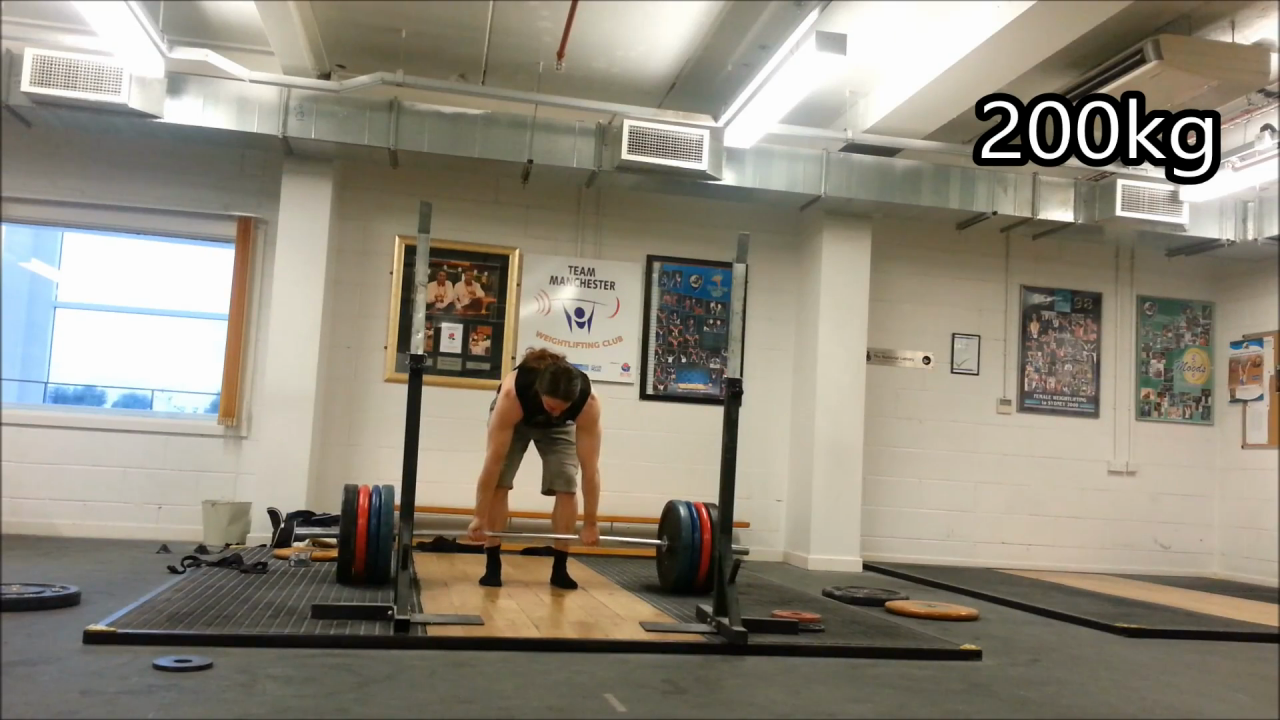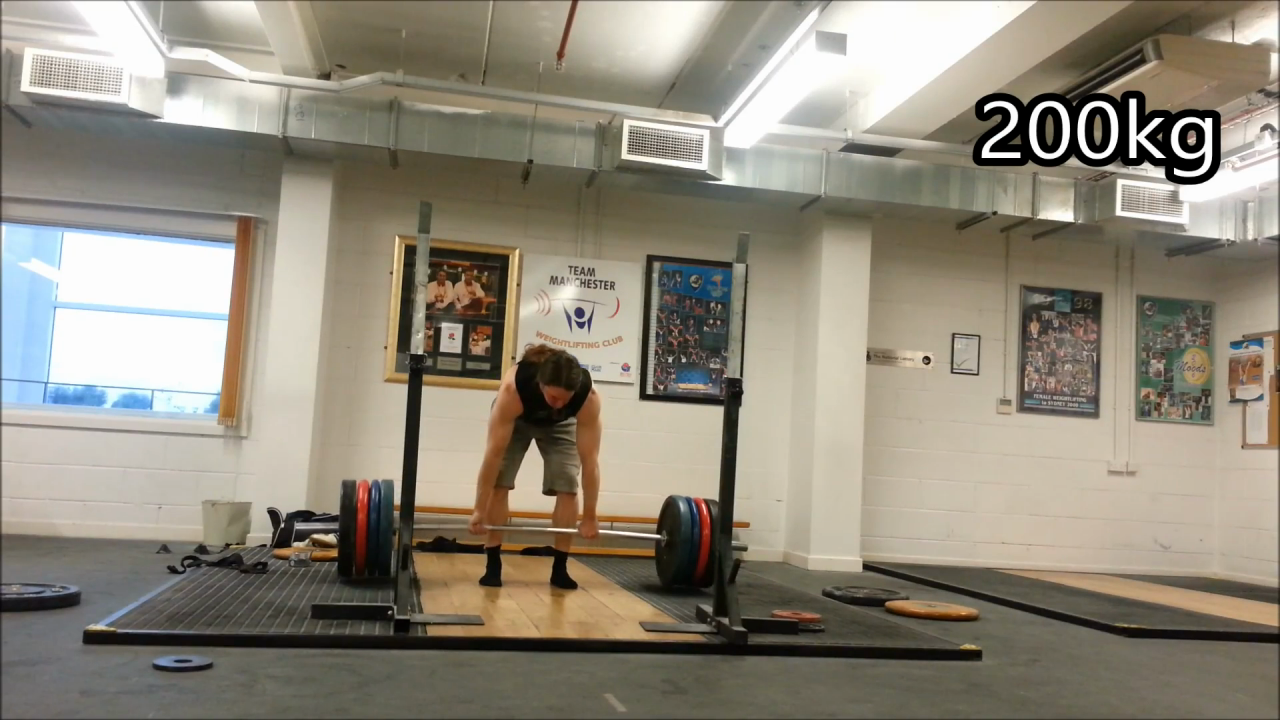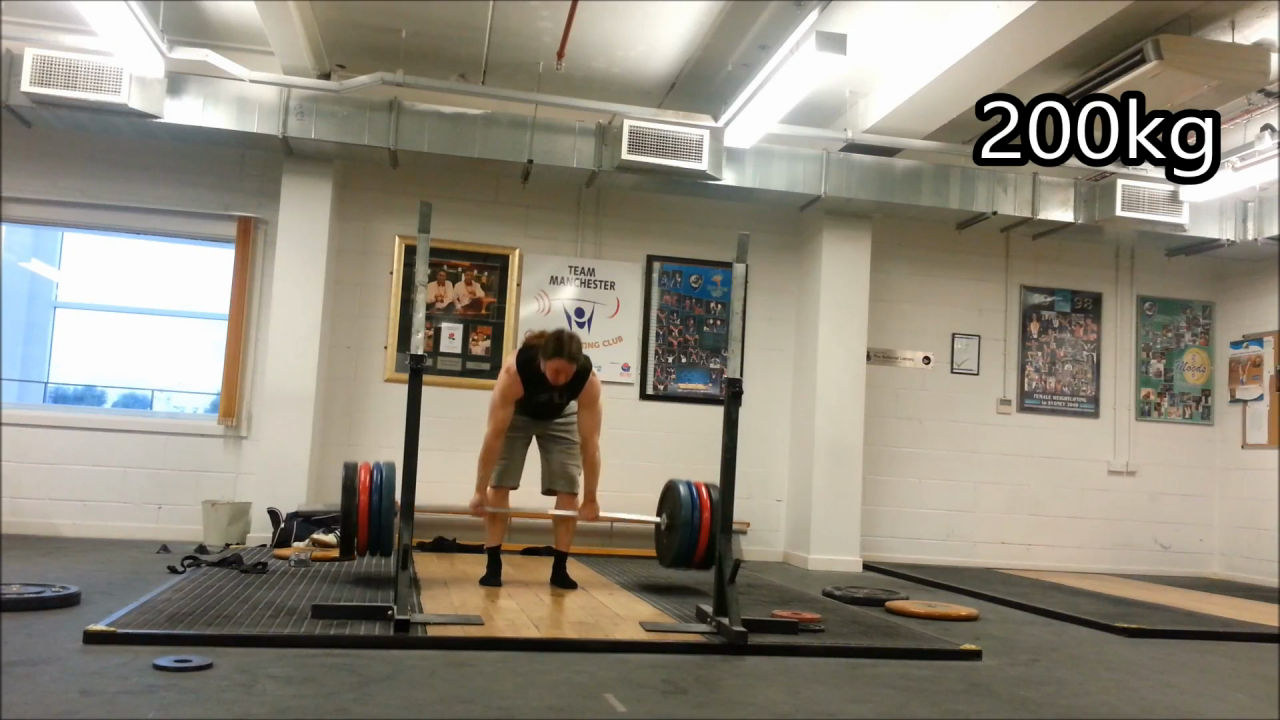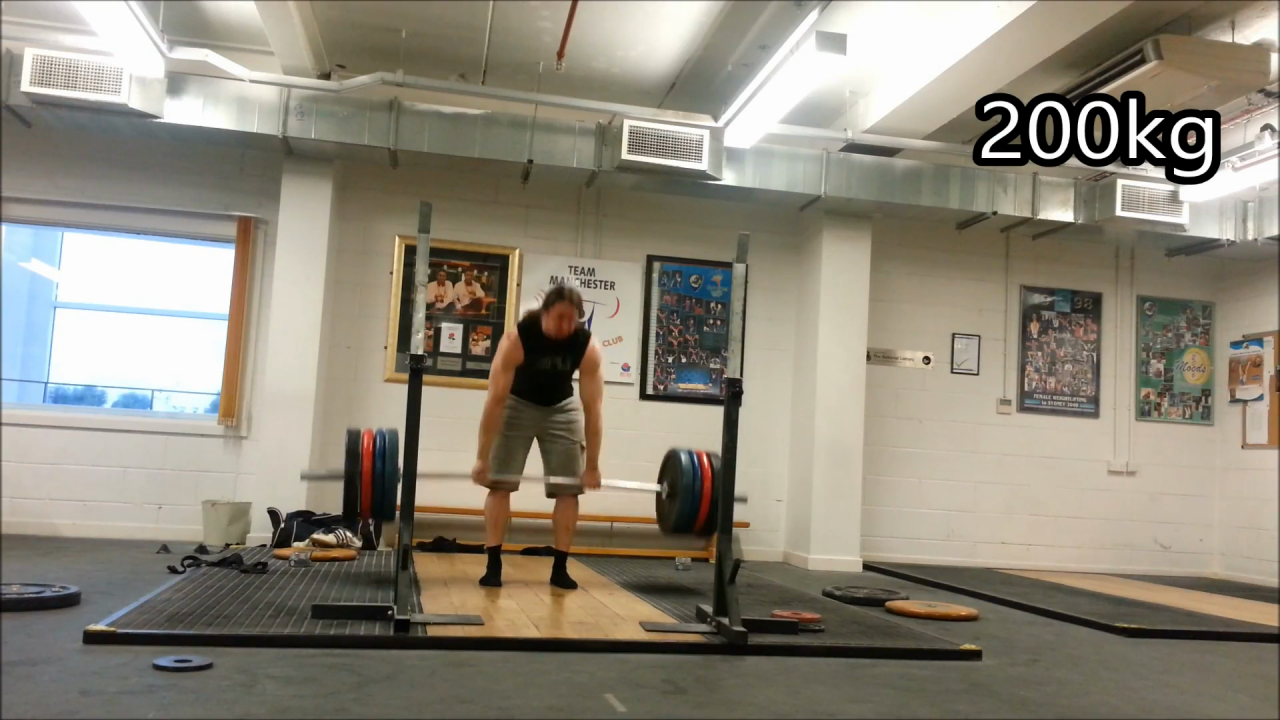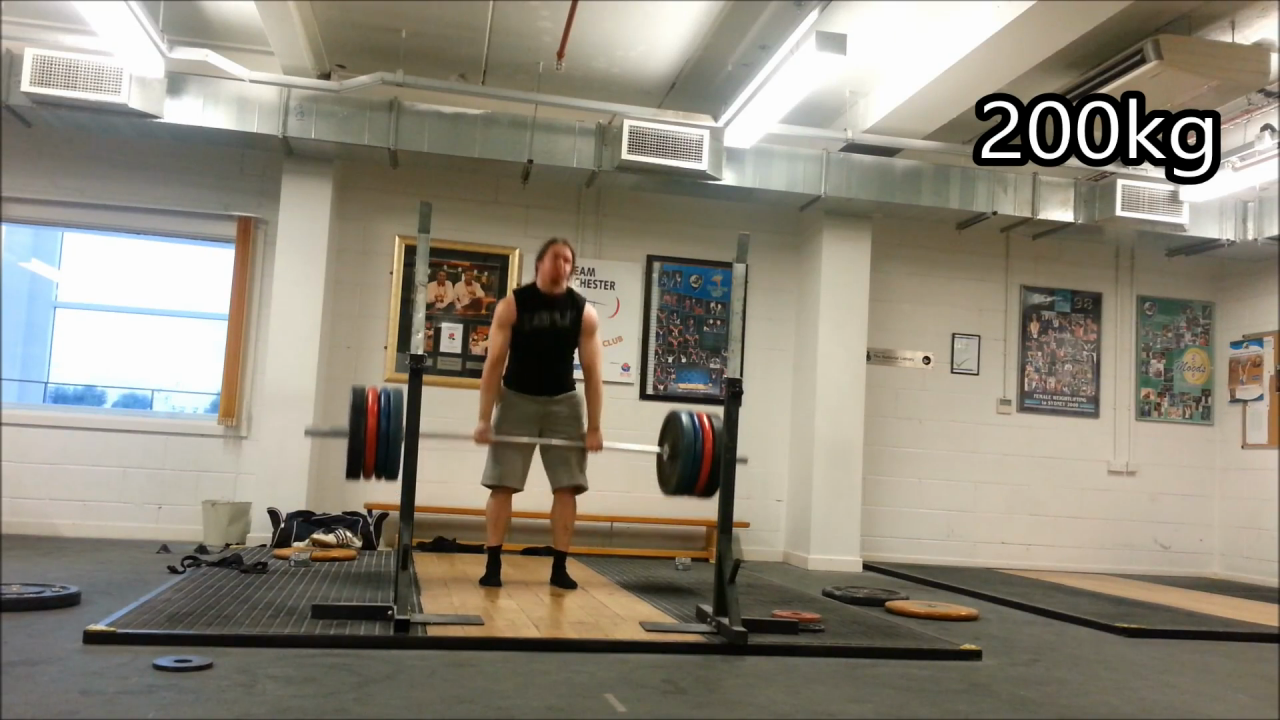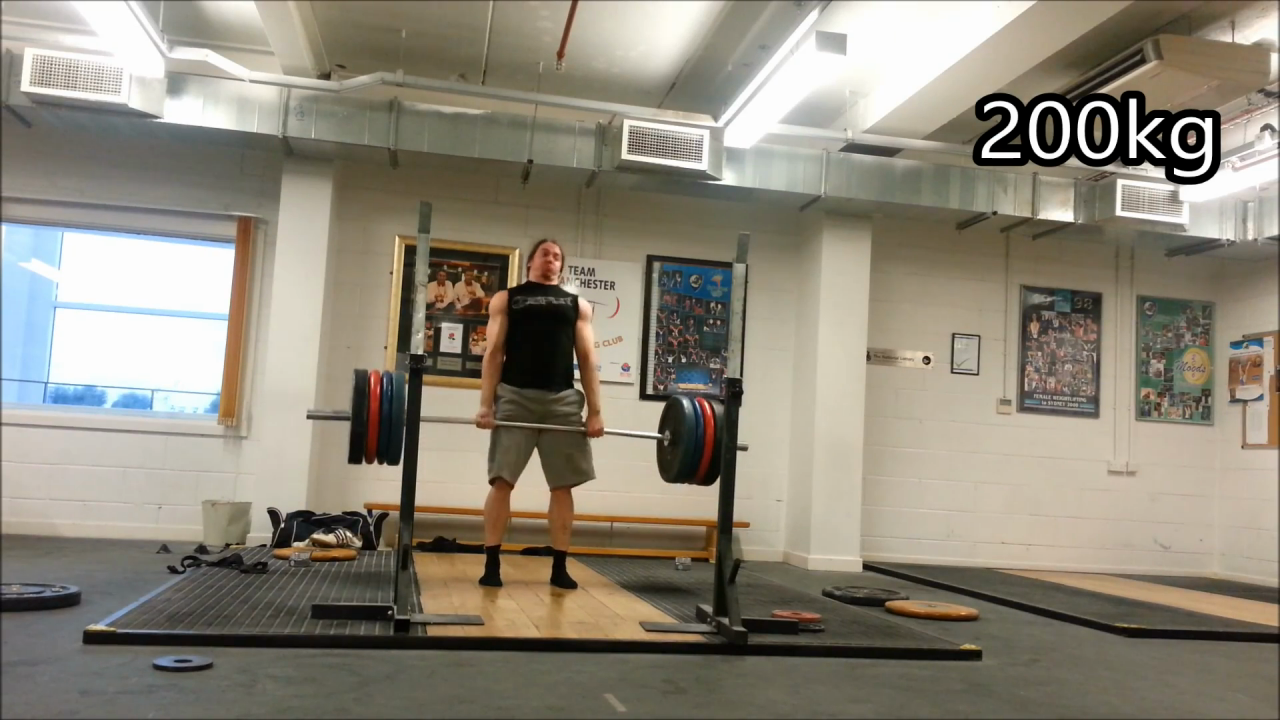
dt=0.2s
person 1, frame 1
left shoulder: (589, 403)
right shoulder: (512, 393)
left elbow: (590, 466)
right elbow: (494, 460)
left wrist: (590, 523)
right wrist: (479, 517)
left hip: (560, 428)
right hip: (515, 419)
left knee: (566, 485)
right knee: (499, 482)
left ankle: (560, 568)
right ankle: (492, 565)
person 1, frame 2
left shoulder: (589, 397)
right shoulder: (513, 387)
left elbow: (589, 461)
right elbow: (494, 453)
left wrist: (590, 517)
right wrist: (479, 510)
left hip: (560, 425)
right hip: (516, 419)
left knee: (568, 486)
right knee: (499, 482)
left ankle: (560, 568)
right ankle: (493, 566)
person 1, frame 3
left shoulder: (589, 380)
right shoulder: (514, 371)
left elbow: (590, 443)
right elbow: (494, 434)
left wrist: (590, 500)
right wrist: (480, 492)
left hip: (561, 418)
right hip: (517, 414)
left knee: (568, 486)
right knee: (500, 482)
left ankle: (559, 569)
right ankle: (493, 566)
person 1, frame 4
left shoulder: (588, 347)
right shoulder: (516, 340)
left elbow: (593, 409)
right elbow: (495, 400)
left wrist: (592, 467)
right wrist: (482, 459)
left hip: (562, 409)
right hip: (517, 404)
left knee: (569, 487)
right knee: (500, 483)
left ankle: (560, 568)
right ankle: (493, 565)
person 1, frame 5
left shoulder: (585, 312)
right shoulder: (512, 304)
left elbow: (592, 371)
right elbow: (494, 363)
left wrist: (593, 428)
right wrist: (484, 419)
left hip: (564, 402)
right hip: (517, 399)
left knee: (566, 488)
right knee: (502, 485)
left ankle: (560, 567)
right ankle: (493, 565)
person 1, frame 6
left shoulder: (577, 304)
right shoulder: (506, 299)
left elbow: (587, 358)
right elbow: (494, 352)
left wrist: (594, 411)
right wrist: (485, 404)
left hip: (563, 400)
right hip: (515, 396)
left knee: (563, 486)
right knee: (501, 480)
left ankle: (559, 567)
right ankle: (491, 565)
